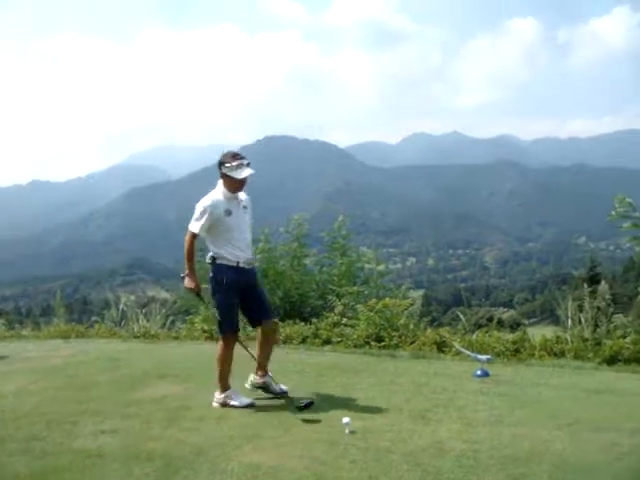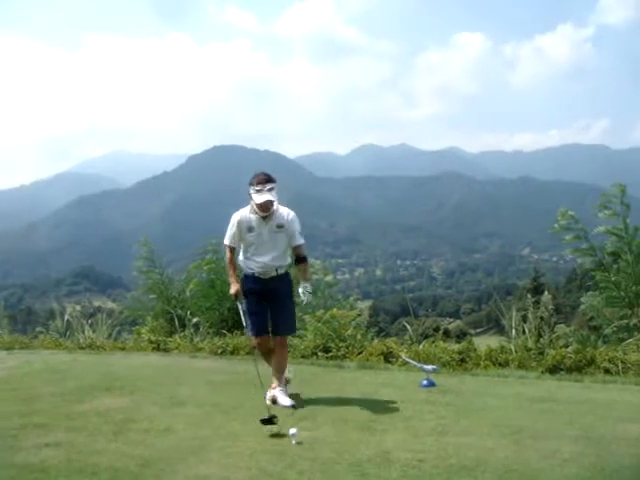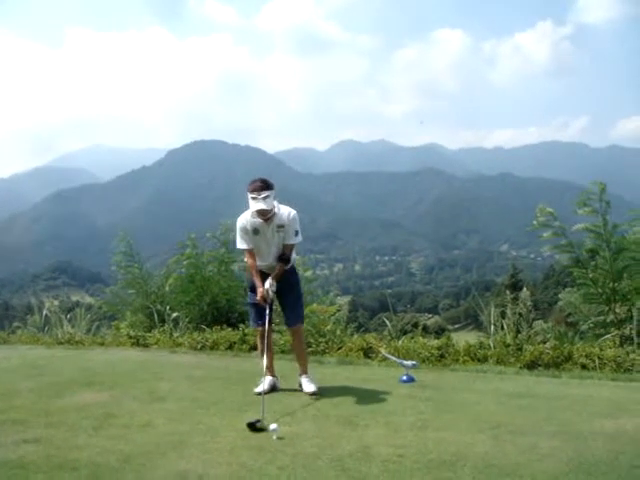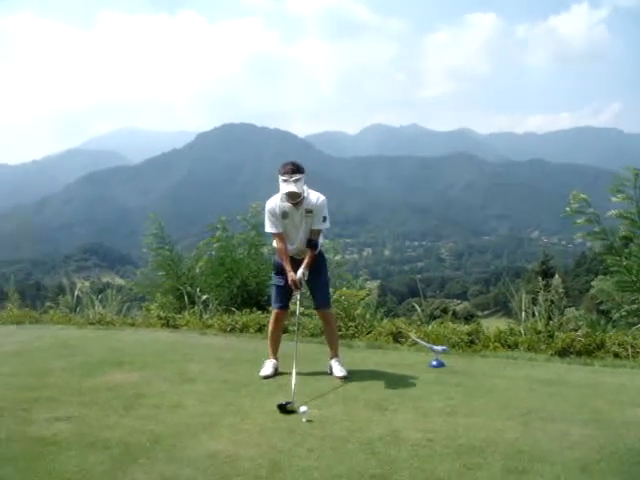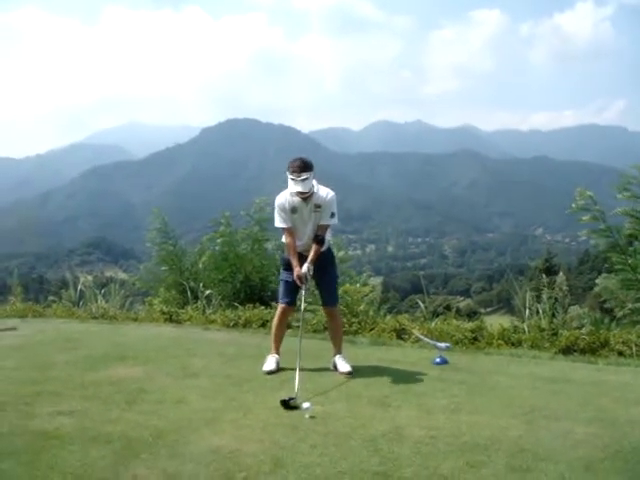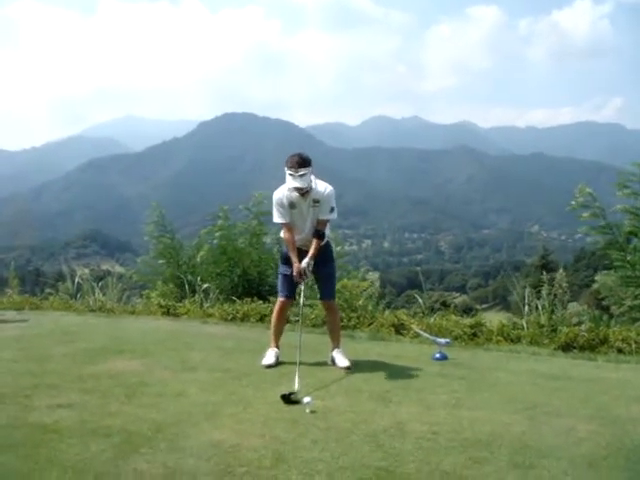
dt=0.7s
person 1, frame 1
left shoulder: (244, 200)
right shoulder: (210, 203)
right elbow: (190, 239)
right wrist: (190, 275)
left hip: (246, 270)
right hip: (225, 273)
left knee: (269, 325)
right knee: (230, 334)
left ankle: (260, 376)
right ankle: (224, 392)
person 1, frame 2
left shoulder: (288, 216)
right shoulder: (240, 218)
left elbow: (299, 252)
right elbow: (230, 251)
left wrist: (305, 282)
right wrist: (234, 281)
left hip: (280, 280)
right hip: (252, 281)
left knee: (281, 338)
right knee: (260, 339)
left ankle: (276, 388)
right ankle: (281, 374)
person 1, frame 3
left shoulder: (289, 215)
right shoulder: (244, 221)
left elbow: (287, 254)
right elbow: (250, 257)
left wrist: (273, 281)
right wrist: (259, 286)
left hip: (285, 274)
right hip: (259, 275)
left knee: (296, 327)
right knee: (262, 329)
left ankle: (304, 376)
right ankle: (270, 377)
person 1, frame 4
left shoulder: (318, 201)
right shoulder: (273, 205)
left elbow: (314, 240)
right elbow: (280, 241)
left wrist: (304, 269)
right wrist: (289, 272)
left hip: (313, 258)
right hip: (285, 260)
left knee: (325, 310)
right knee: (278, 311)
left ankle: (334, 359)
right ankle: (272, 359)
person 1, frame 5
left shoulder: (327, 197)
right shoulder: (282, 199)
left elbow: (321, 235)
right elbow: (289, 236)
left wrist: (309, 264)
right wrist: (296, 266)
left hip: (321, 255)
right hip: (293, 255)
left knee: (332, 307)
right knee: (284, 306)
left ankle: (338, 356)
right ankle: (273, 354)
person 1, frame 6
left shoulder: (326, 192)
right shoulder: (280, 195)
left elbow: (321, 230)
right elbow: (287, 231)
left wrist: (309, 259)
right wrist: (295, 262)
left hip: (320, 250)
right hip: (292, 250)
left knee: (329, 302)
right knee: (283, 300)
left ankle: (336, 350)
right ankle: (273, 349)
